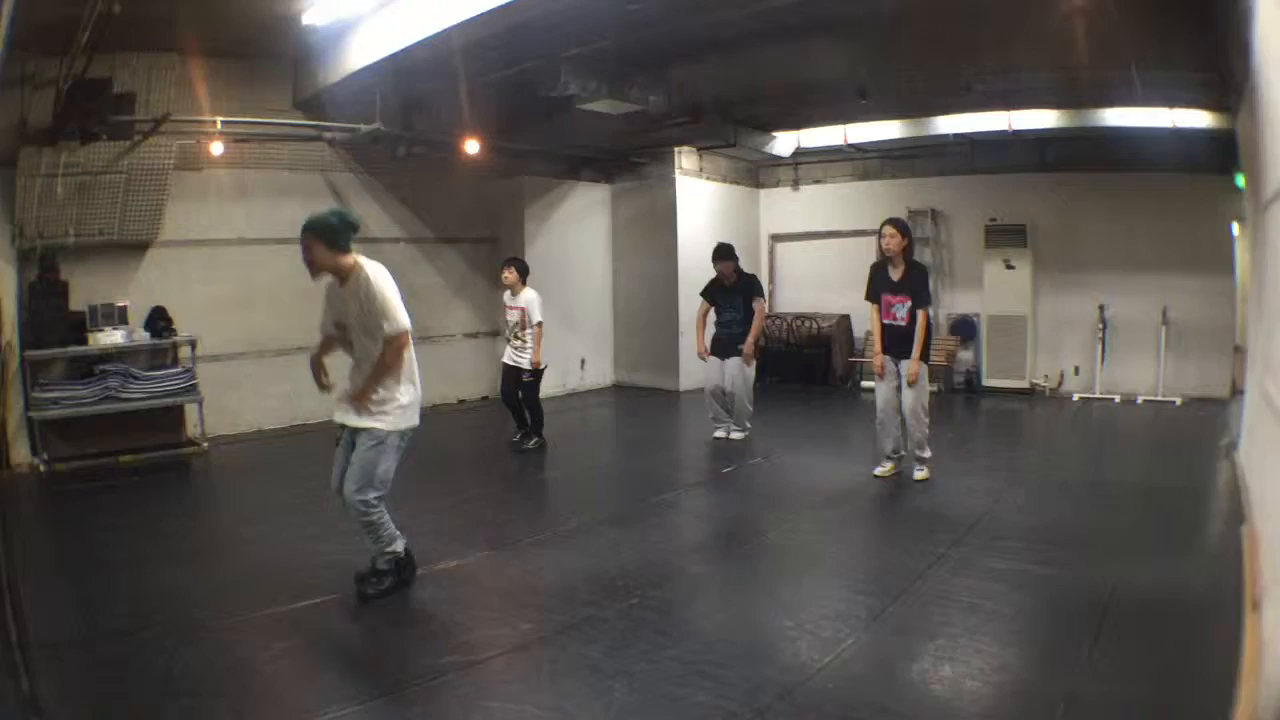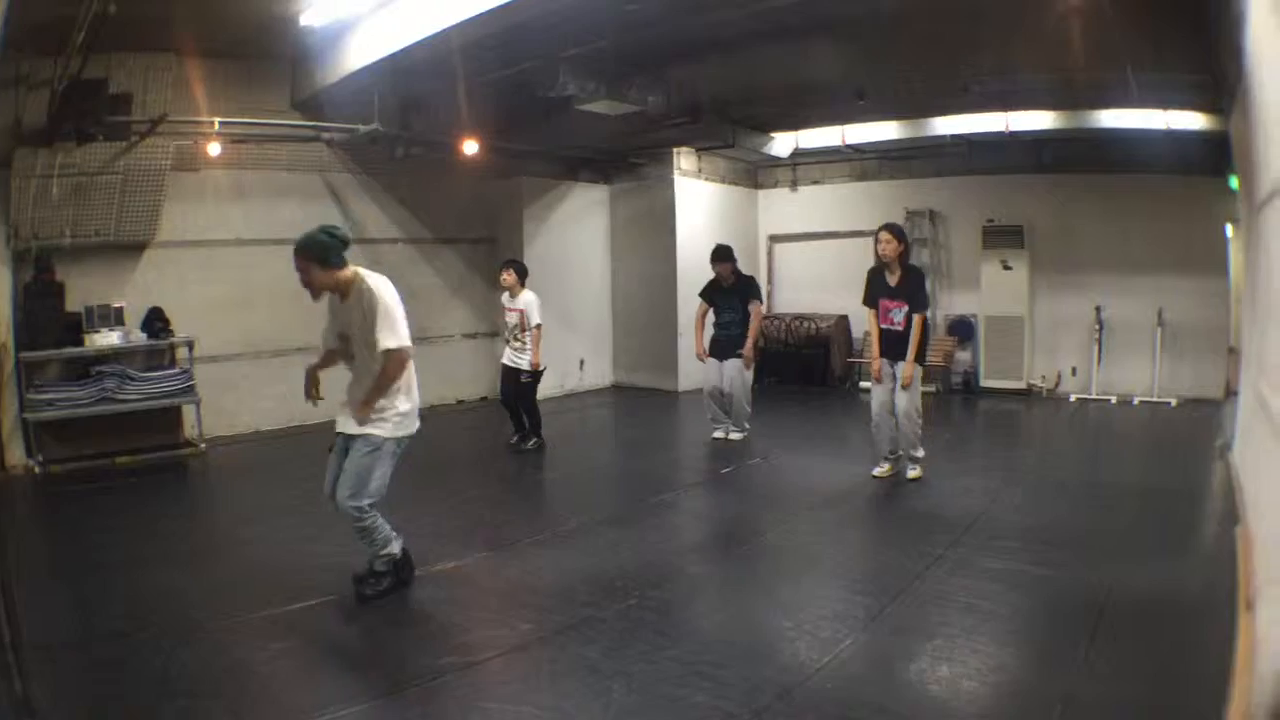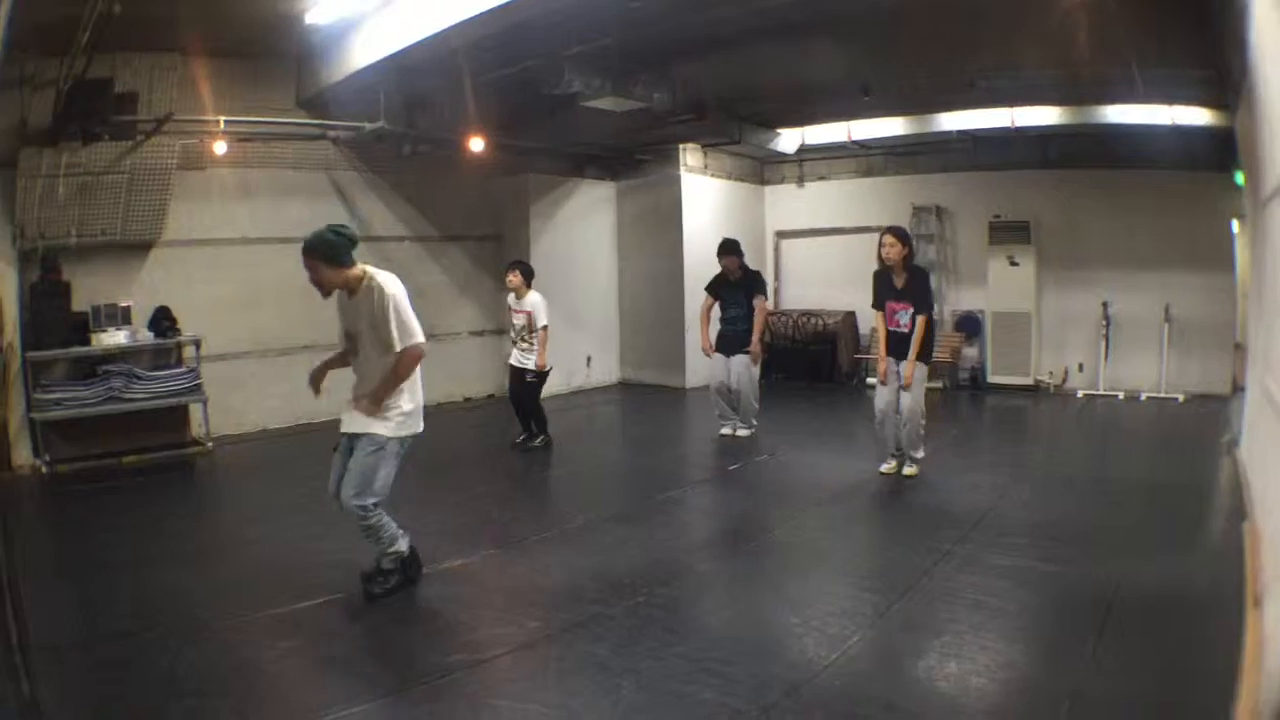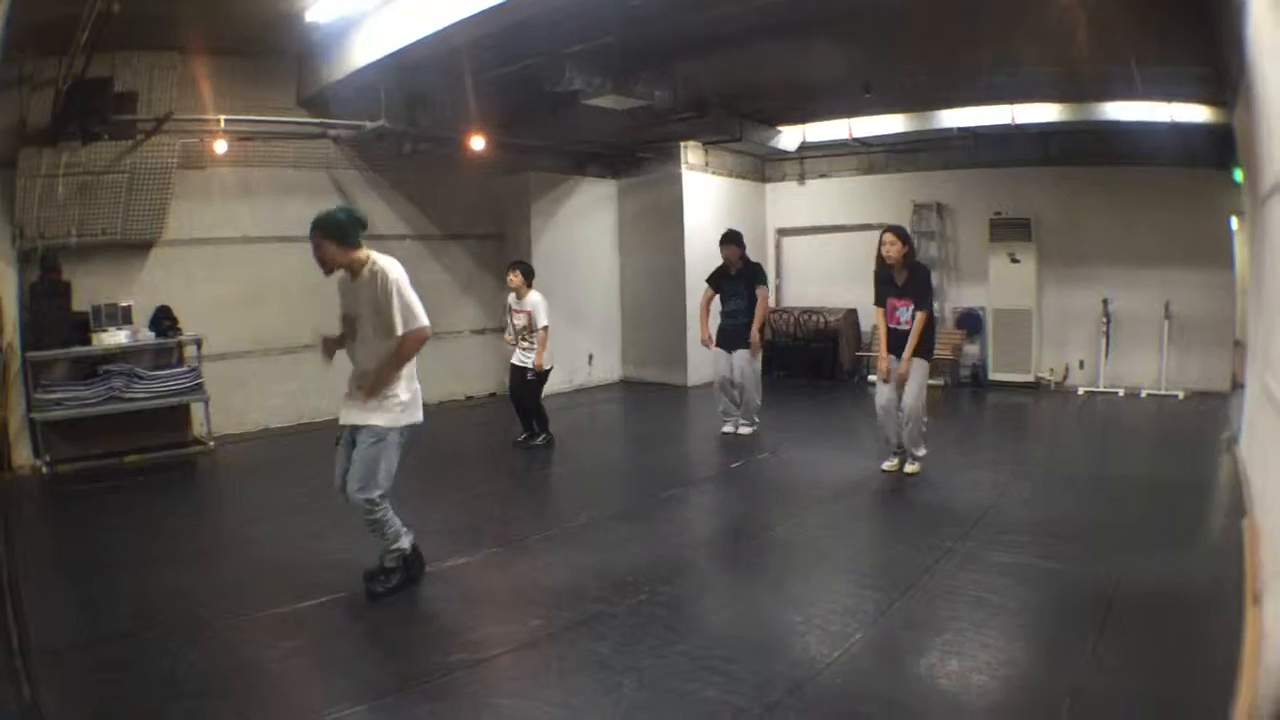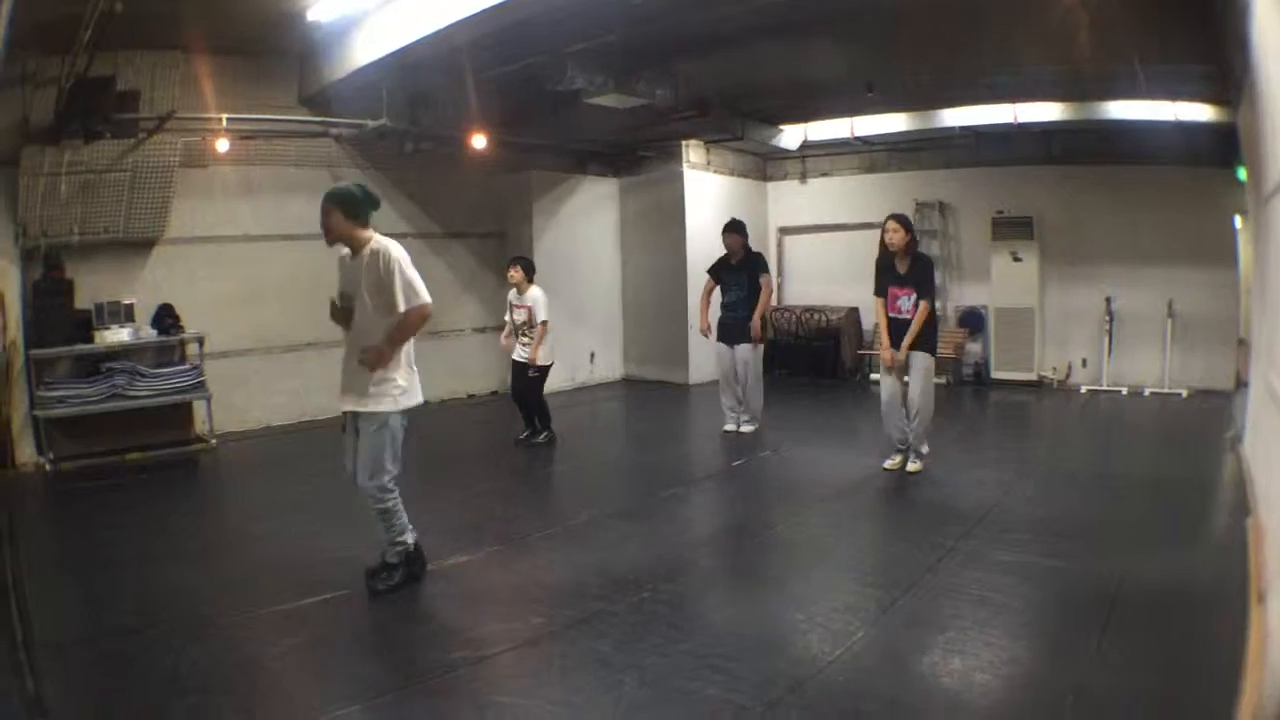
dt=0.1s
person 1, frame 1
left shoulder: (372, 278)
right shoulder: (333, 285)
left elbow: (399, 337)
left wrist: (366, 390)
right wrist: (318, 356)
left hip: (389, 405)
right hip: (361, 403)
left knee: (361, 493)
right knee: (343, 486)
left ankle: (395, 563)
right ankle: (391, 555)
person 1, frame 2
left shoulder: (375, 290)
right shoulder: (335, 298)
left elbow: (400, 353)
left wrist: (368, 403)
right wrist: (316, 369)
left hip: (388, 414)
right hip: (359, 412)
left knee: (354, 499)
right knee: (335, 492)
left ankle: (393, 564)
right ankle: (388, 556)
person 1, frame 3
left shoulder: (384, 288)
right shoulder: (344, 296)
left elbow: (414, 349)
left wrist: (379, 396)
right wrist: (327, 366)
left hip: (391, 414)
right hip: (362, 410)
left knee: (357, 498)
right knee: (340, 491)
left ankle: (401, 559)
right ankle: (394, 555)
person 1, frame 4
left shoulder: (386, 273)
right shoulder: (346, 280)
left elbow: (419, 333)
left wrist: (379, 378)
right wrist: (336, 342)
left hip: (388, 404)
right hip: (359, 401)
left knee: (364, 491)
right knee: (347, 485)
left ankle: (403, 559)
right ankle: (397, 553)
person 1, frame 5
left shoulder: (387, 253)
right shoulder: (346, 258)
left elbow: (422, 308)
left wrist: (385, 350)
right wrist: (338, 315)
left hip: (387, 389)
right hip: (358, 387)
left knee: (376, 481)
right knee: (360, 477)
left ankle: (405, 558)
right ankle: (398, 551)
person 2, frame 1
left shoulder: (918, 271)
right shoulder: (877, 270)
left elbow: (922, 316)
right elbow: (875, 311)
left wrist: (915, 359)
right wrist: (877, 351)
left hip: (911, 348)
right hip: (887, 348)
left knee: (912, 405)
right knee: (884, 405)
left ankle: (921, 459)
right ankle: (891, 457)
person 2, frame 2
left shoulder: (915, 275)
right shoulder: (874, 275)
left elbow: (918, 320)
right elbow: (872, 316)
left wrist: (910, 362)
right wrist: (875, 356)
left hip: (908, 351)
right hip: (884, 351)
left knee: (906, 407)
right knee: (879, 408)
left ankle: (914, 458)
right ankle: (889, 458)
person 2, frame 3
left shoulder: (920, 277)
right shoulder: (880, 277)
left elbow: (921, 322)
right elbow: (880, 318)
left wrist: (911, 364)
right wrist: (882, 358)
left hip: (917, 351)
right hip: (891, 351)
left knee: (909, 406)
right knee: (882, 406)
left ankle: (913, 457)
right ankle: (895, 454)
person 2, frame 4
left shoulder: (921, 273)
right shoulder: (881, 274)
left elbow: (921, 318)
right elbow: (881, 316)
left wrist: (906, 360)
right wrist: (883, 356)
left hip: (918, 348)
right hip: (891, 347)
left knee: (911, 404)
right knee: (884, 403)
left ankle: (914, 454)
right ankle: (897, 451)
person 2, frame 5
left shoulder: (923, 263)
right shoulder: (882, 264)
left elbow: (924, 308)
right elbow: (881, 305)
left wrist: (905, 347)
right wrist: (885, 345)
left hip: (920, 340)
right hip: (893, 340)
left knee: (918, 400)
right knee: (888, 398)
left ankle: (917, 453)
right ankle: (899, 450)
person 3, frame 1
left shoulder: (750, 282)
right shoulder: (714, 285)
left elbow: (760, 311)
right elbow: (702, 314)
left wrist: (750, 341)
right wrist: (700, 342)
left hip: (742, 346)
right hip: (719, 345)
left knee: (736, 388)
right knee: (712, 387)
left ankle: (740, 426)
right ankle: (722, 424)
person 3, frame 2
left shoulder: (748, 284)
right shoulder: (712, 286)
left elbow: (756, 314)
right elbow: (700, 315)
left wrist: (749, 345)
right wrist: (699, 343)
left hip: (740, 348)
right hip: (717, 346)
left knee: (734, 389)
right knee: (711, 388)
left ankle: (738, 427)
right ankle: (721, 425)
person 3, frame 3
left shoulder: (754, 279)
right shoulder: (719, 281)
left elbow: (760, 309)
right elbow: (706, 309)
left wrist: (756, 340)
right wrist: (705, 338)
left hip: (746, 343)
right hip: (724, 341)
left knee: (742, 385)
right knee: (718, 384)
left ankle: (746, 423)
right ankle: (728, 422)
person 3, frame 4
left shoulder: (755, 270)
right shoulder: (720, 273)
left elbow: (763, 298)
right elbow: (706, 300)
left wrist: (755, 330)
right wrist: (704, 329)
left hip: (747, 336)
right hip: (725, 335)
left knee: (745, 380)
right knee: (722, 379)
left ankle: (748, 420)
right ankle: (730, 419)
person 3, frame 5
left shoulder: (755, 260)
right shoulder: (721, 264)
left elbow: (767, 288)
right elbow: (707, 291)
left wrist: (757, 317)
right wrist: (704, 318)
left hip: (748, 330)
right hip: (726, 328)
left knee: (749, 376)
right knee: (726, 376)
left ankle: (750, 419)
right ankle: (732, 418)
person 4, frame 1
left shoulder: (531, 296)
right shoulder: (506, 296)
left elbow: (537, 326)
left wrist: (536, 352)
right wrist: (509, 337)
left hip: (529, 358)
right hip: (511, 356)
left knee: (530, 398)
right knee: (507, 394)
left ankle: (537, 436)
right ankle: (523, 428)
person 4, frame 2
left shoulder: (529, 298)
right shoulder: (504, 297)
left elbow: (536, 328)
left wrist: (535, 354)
right wrist: (508, 339)
left hip: (528, 360)
right hip: (510, 357)
left knee: (527, 399)
right knee: (507, 396)
left ankle: (536, 437)
right ankle: (520, 431)
person 4, frame 3
left shoulder: (536, 300)
right shoulder: (510, 299)
left elbow: (543, 329)
left wrist: (541, 355)
right wrist: (514, 339)
left hip: (535, 360)
right hip: (518, 358)
left knee: (530, 399)
right knee: (515, 396)
left ankle: (543, 434)
right ankle: (527, 431)
person 4, frame 4
left shoulder: (536, 299)
right shoulder: (511, 299)
left elbow: (543, 329)
left wrist: (539, 355)
right wrist: (508, 334)
left hip: (536, 360)
right hip: (519, 358)
left knee: (531, 398)
right knee: (515, 396)
left ankle: (545, 433)
right ankle: (529, 430)
person 4, frame 5
left shoulder: (537, 294)
right shoulder: (511, 295)
left elbow: (543, 325)
left wrist: (534, 349)
right wrist: (505, 336)
left hip: (538, 356)
right hip: (519, 355)
left knee: (534, 394)
right knee: (518, 393)
left ankle: (547, 430)
right ankle: (531, 428)
